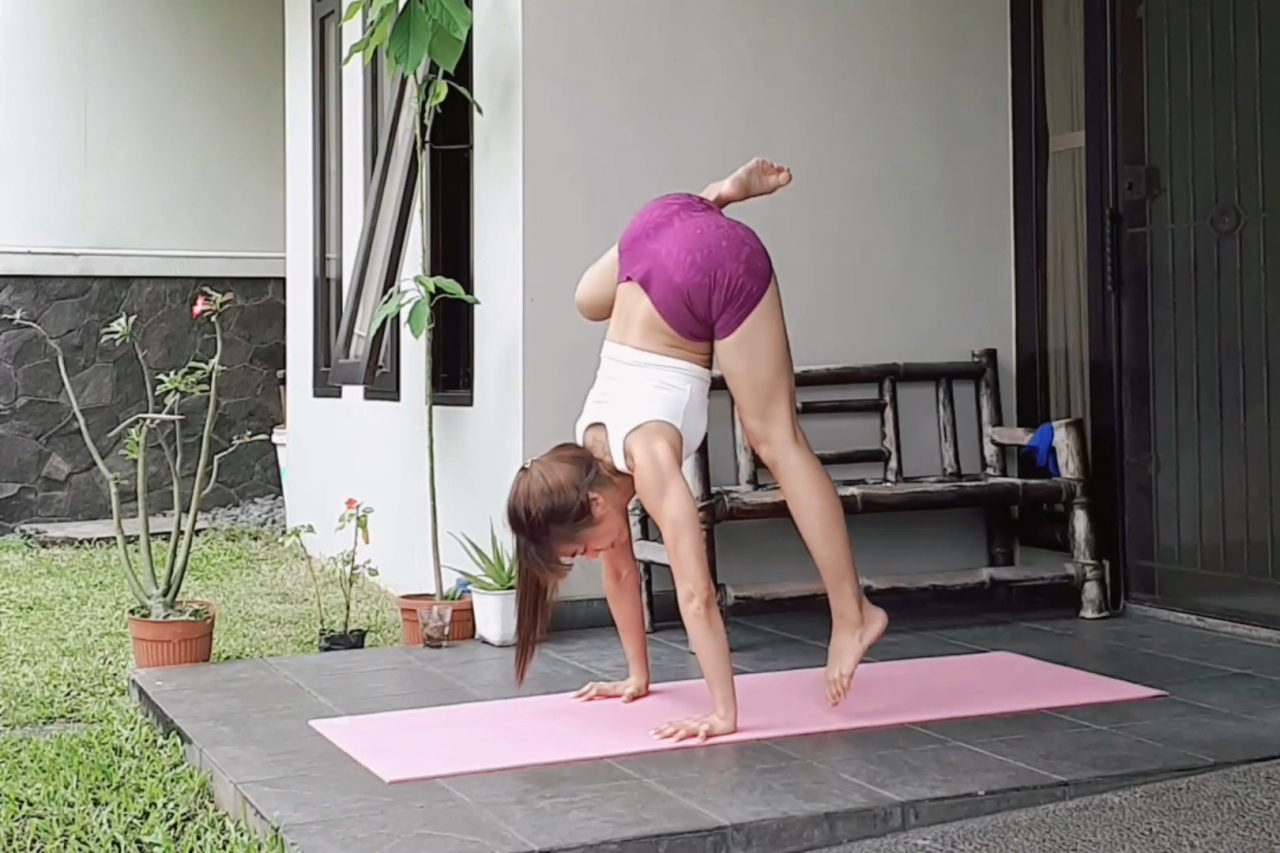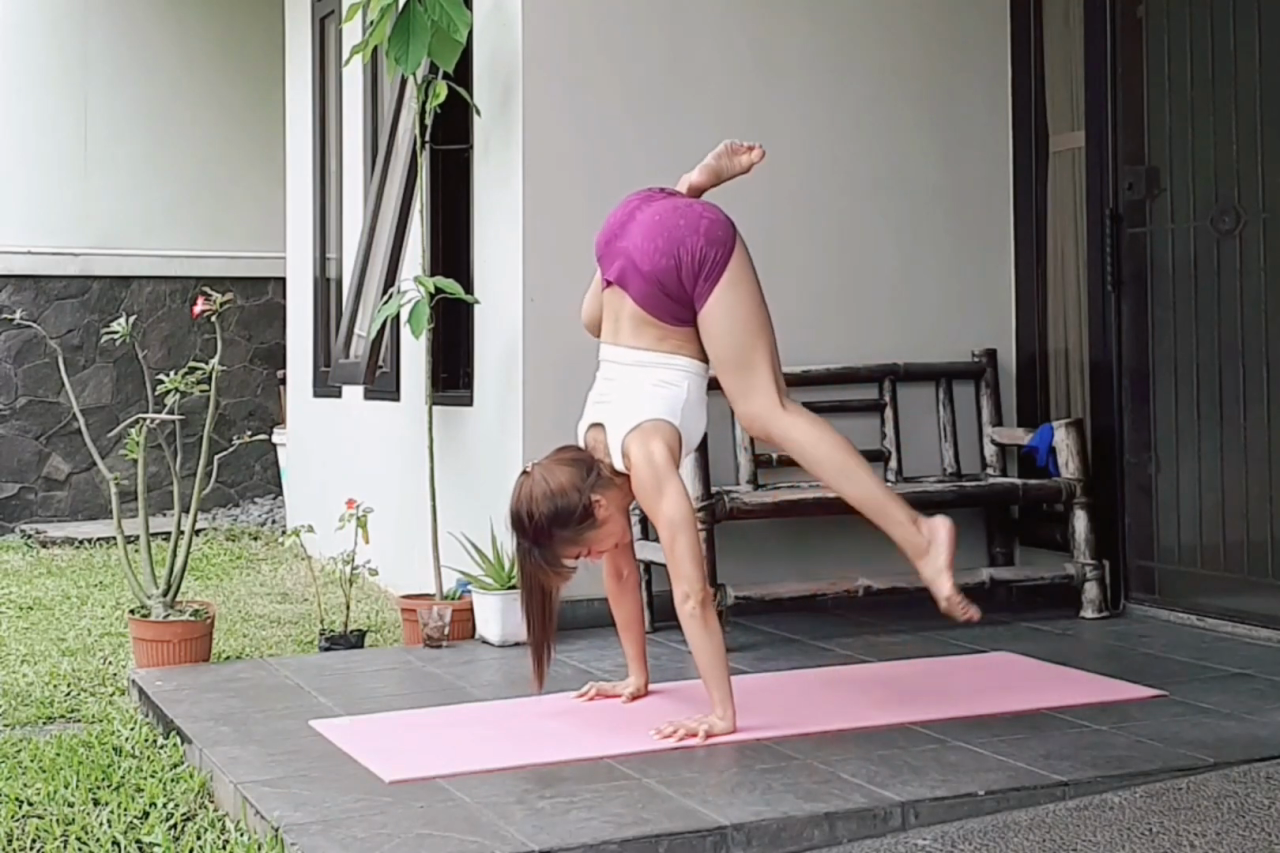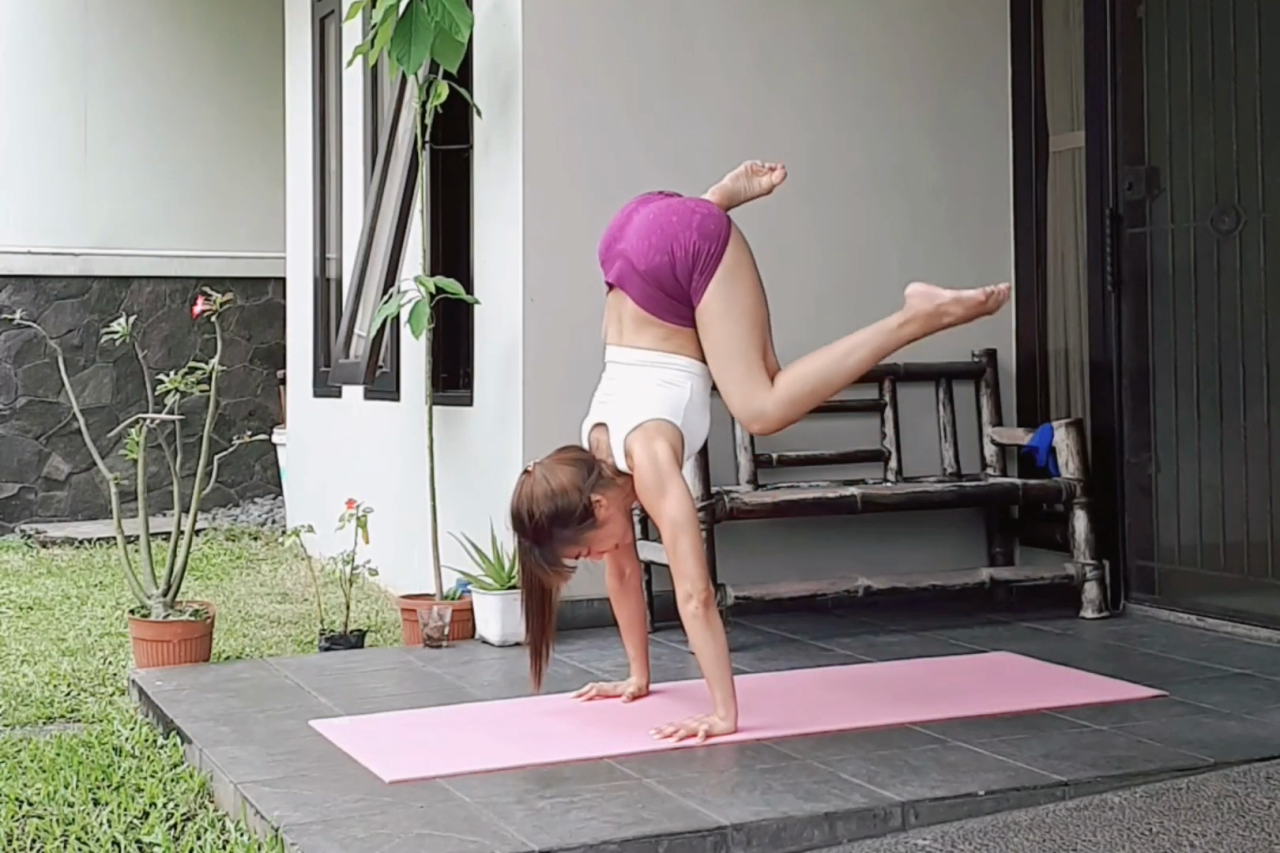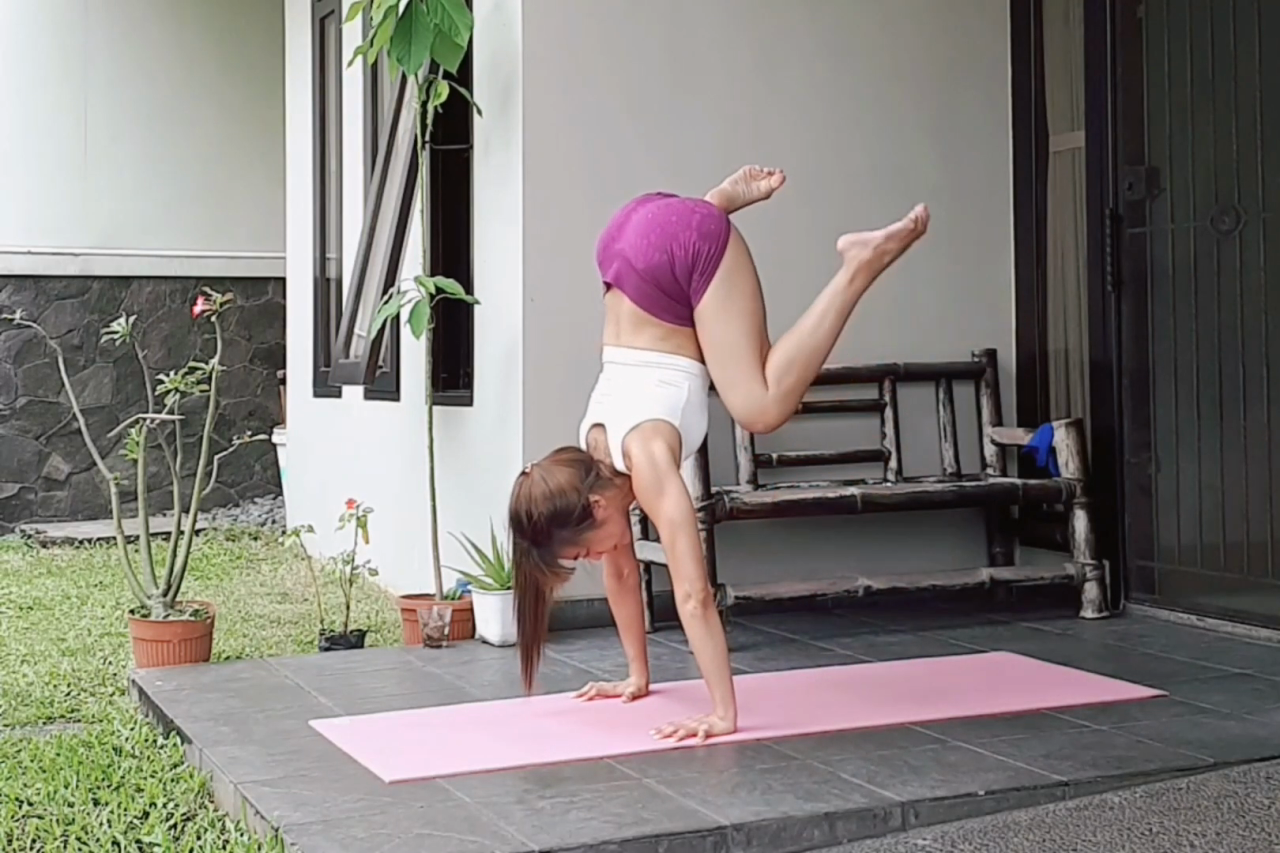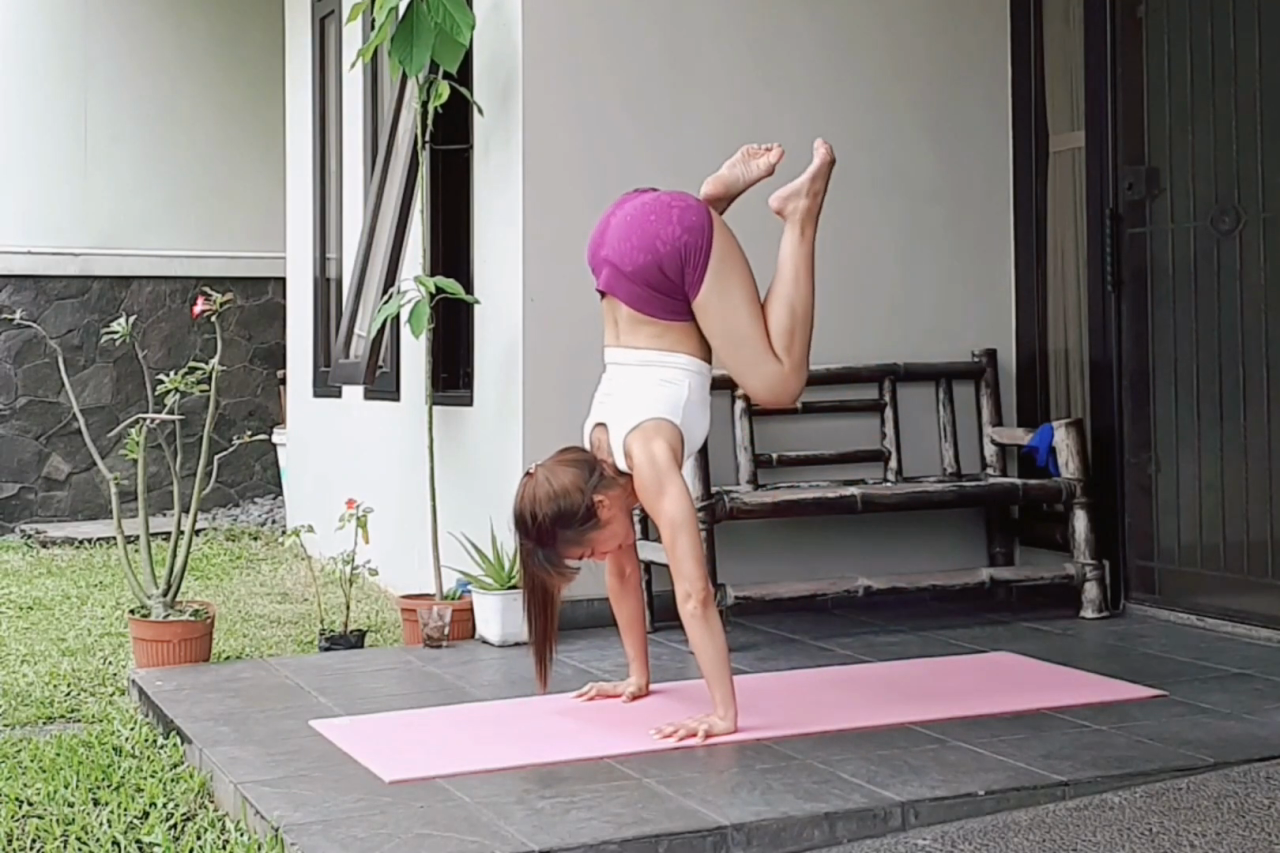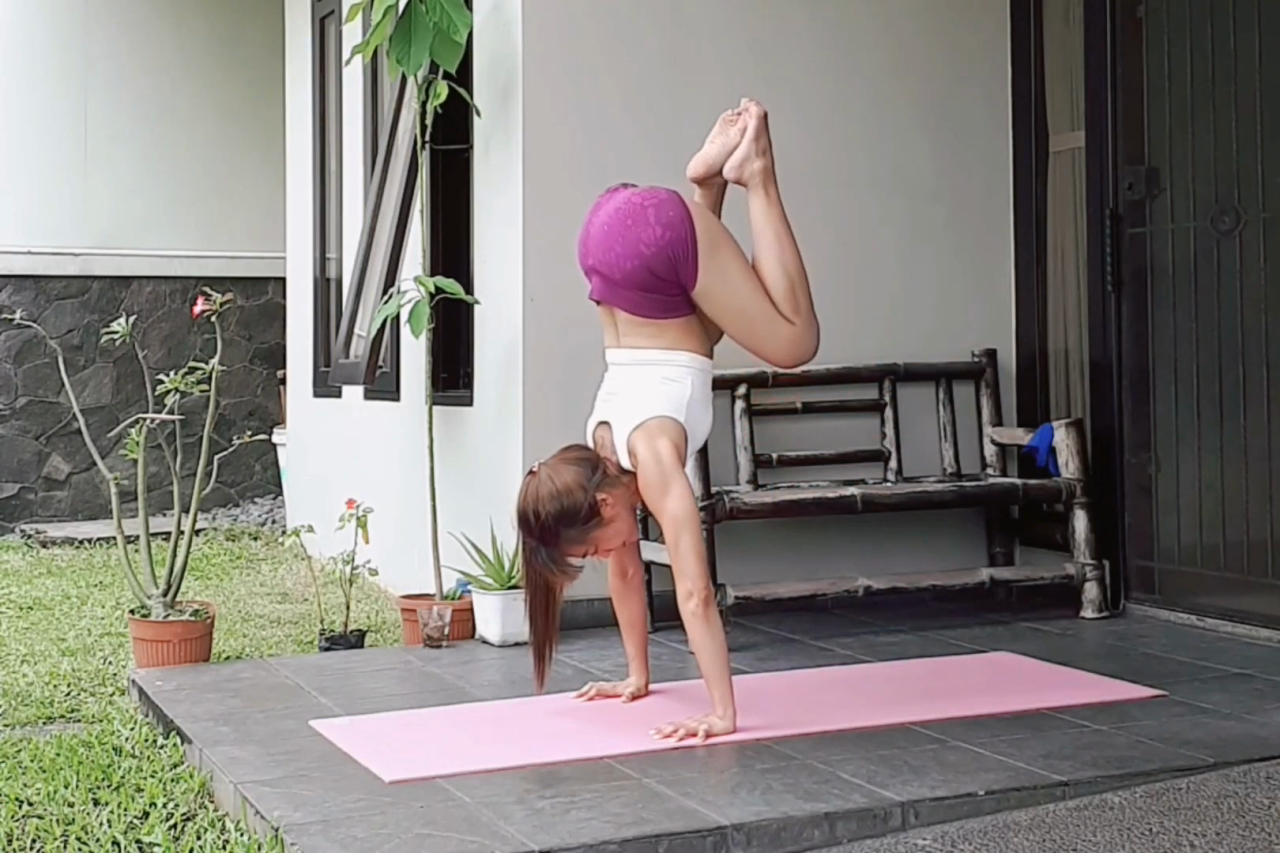
dt=0.5s
person 1, frame 1
left shoulder: (645, 456)
right shoulder: (592, 457)
left elbow: (696, 594)
right elbow: (621, 572)
left wrist: (722, 713)
right wrist: (637, 676)
left hip: (716, 262)
left knee: (776, 442)
left ankle: (851, 615)
person 1, frame 2
left shoulder: (640, 458)
right shoulder: (588, 462)
left elbow: (691, 594)
right elbow: (619, 572)
left wrist: (720, 713)
right wrist: (634, 677)
left knee: (769, 415)
left ankle: (918, 539)
person 1, frame 3
left shoulder: (645, 456)
right shoulder: (597, 456)
left elbow: (694, 594)
right elbow: (623, 572)
left wrist: (724, 712)
right wrist: (637, 675)
left ankle: (922, 317)
right ankle: (723, 196)
person 1, frame 4
left shoulder: (644, 458)
right shoulder: (594, 456)
left elbow: (694, 596)
right elbow: (621, 573)
left wrist: (724, 713)
right wrist: (638, 677)
left ankle: (862, 261)
right ankle: (720, 201)
person 1, frame 5
left shoulder: (646, 457)
right shoulder: (599, 454)
left elbow: (695, 595)
right elbow: (623, 573)
left wrist: (724, 713)
right wrist: (637, 676)
left ankle: (800, 211)
right ankle: (719, 192)
person 1, frame 6
left shoulder: (648, 455)
right shoulder: (603, 459)
left elbow: (695, 593)
right elbow: (627, 571)
left wrist: (723, 713)
right wrist: (637, 677)
left ankle: (751, 174)
